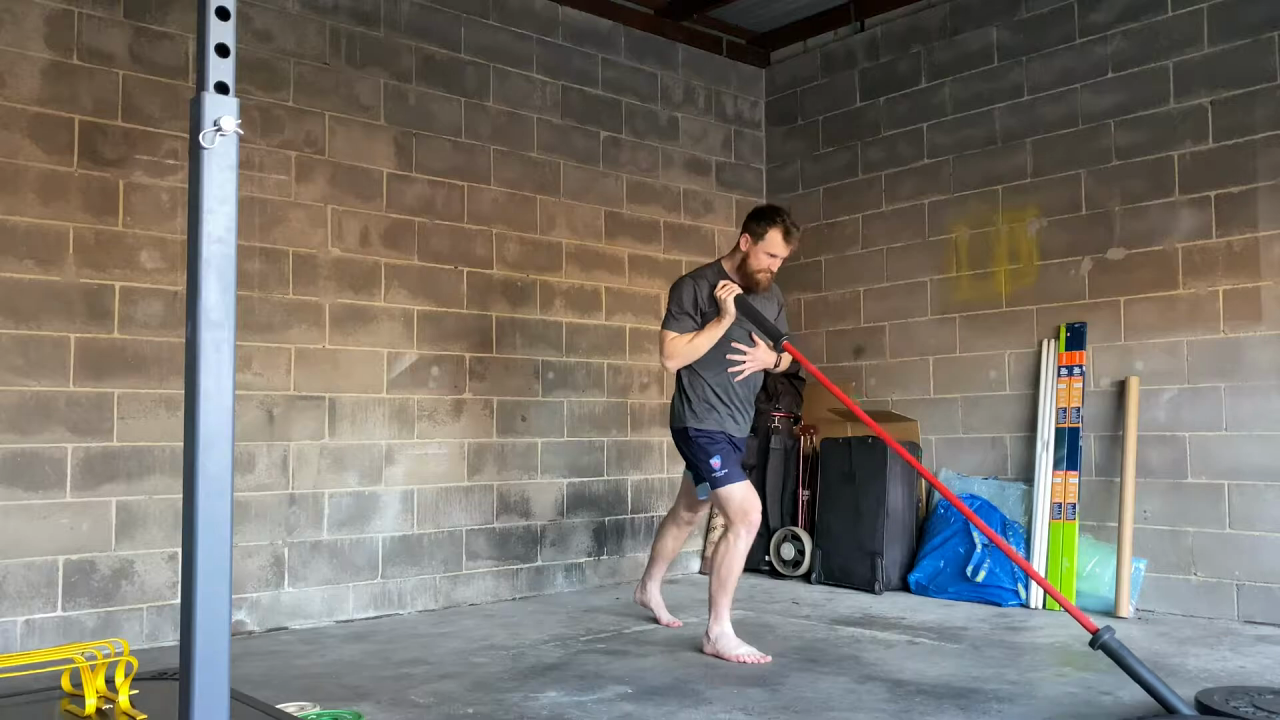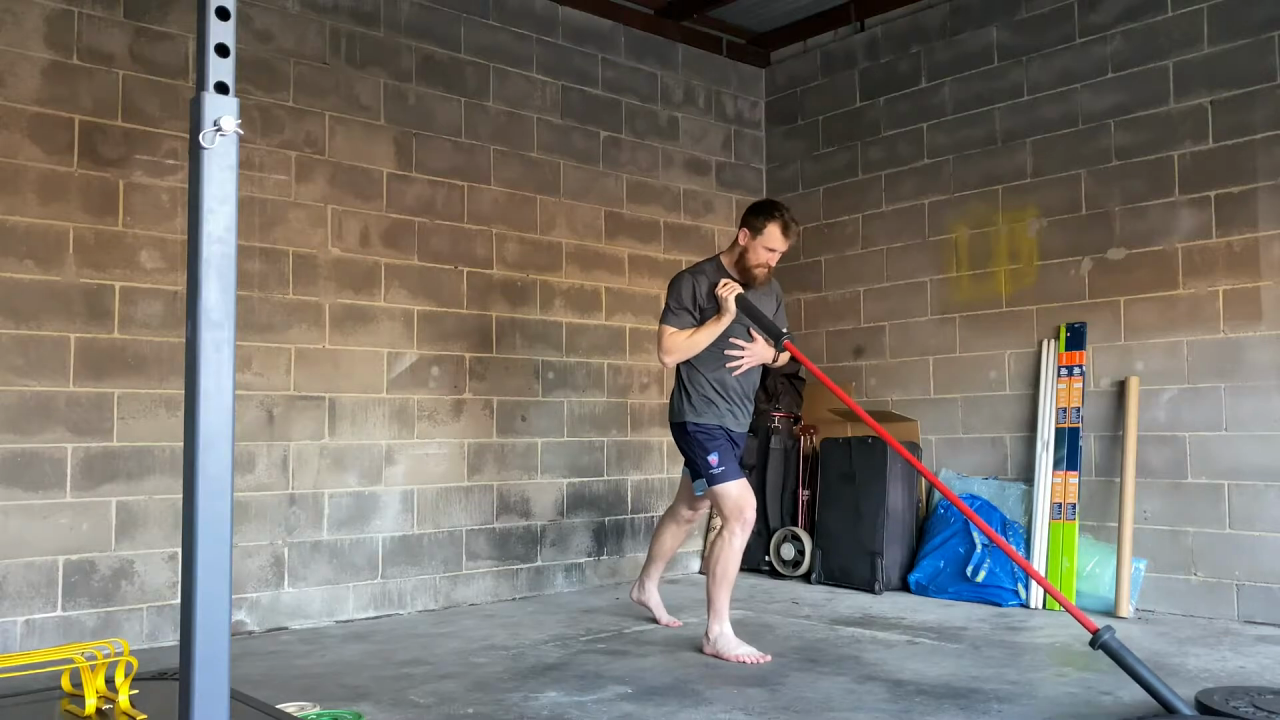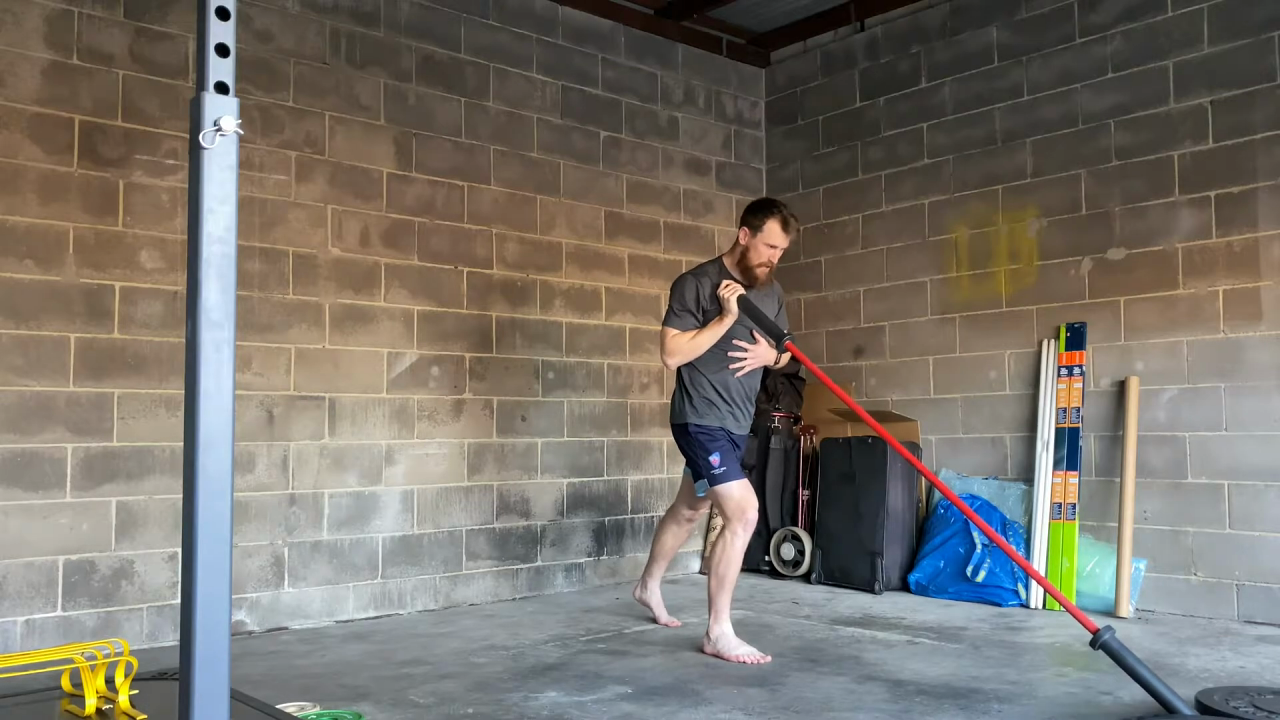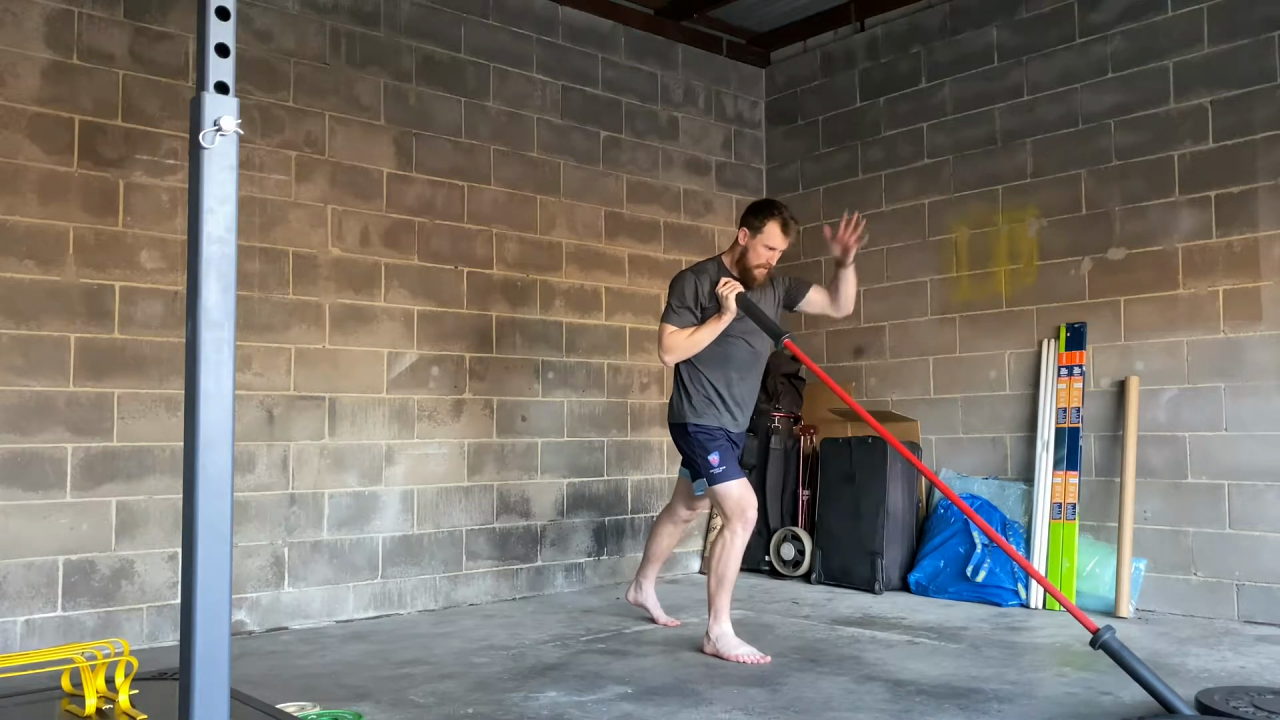
dt=0.5s
person 1, frame 1
left shoulder: (770, 294)
right shoulder: (694, 286)
left elbow: (786, 354)
right elbow: (670, 356)
left wrist: (771, 357)
right wrist: (723, 319)
left hip: (735, 424)
right hip: (701, 423)
left knee: (688, 511)
right knee: (746, 515)
left ankle: (649, 587)
right ankle: (718, 633)
person 1, frame 2
left shoulder: (769, 288)
right shoulder: (693, 281)
left elbow: (784, 348)
right elbow: (669, 351)
left wrist: (769, 352)
right wrist: (723, 316)
left hip: (736, 419)
right hip: (700, 417)
left knee: (689, 508)
right knee: (741, 513)
left ankle: (647, 585)
right ankle: (718, 632)
person 1, frame 3
left shoulder: (770, 289)
right shoulder: (696, 283)
left elbow: (786, 349)
right elbow: (672, 353)
left wrist: (772, 355)
right wrist: (726, 317)
left hip: (736, 422)
right hip: (701, 419)
left knee: (689, 509)
right knee: (744, 513)
left ankle: (649, 584)
right ankle: (718, 633)
person 1, frame 4
left shoulder: (776, 285)
right shoulder: (694, 281)
left elbow: (840, 306)
right elbow: (670, 350)
left wrist: (845, 260)
right wrist: (723, 315)
left hip: (734, 423)
right hip: (700, 420)
left knee: (683, 508)
right knee: (742, 513)
left ankle: (642, 586)
right ankle: (719, 633)
